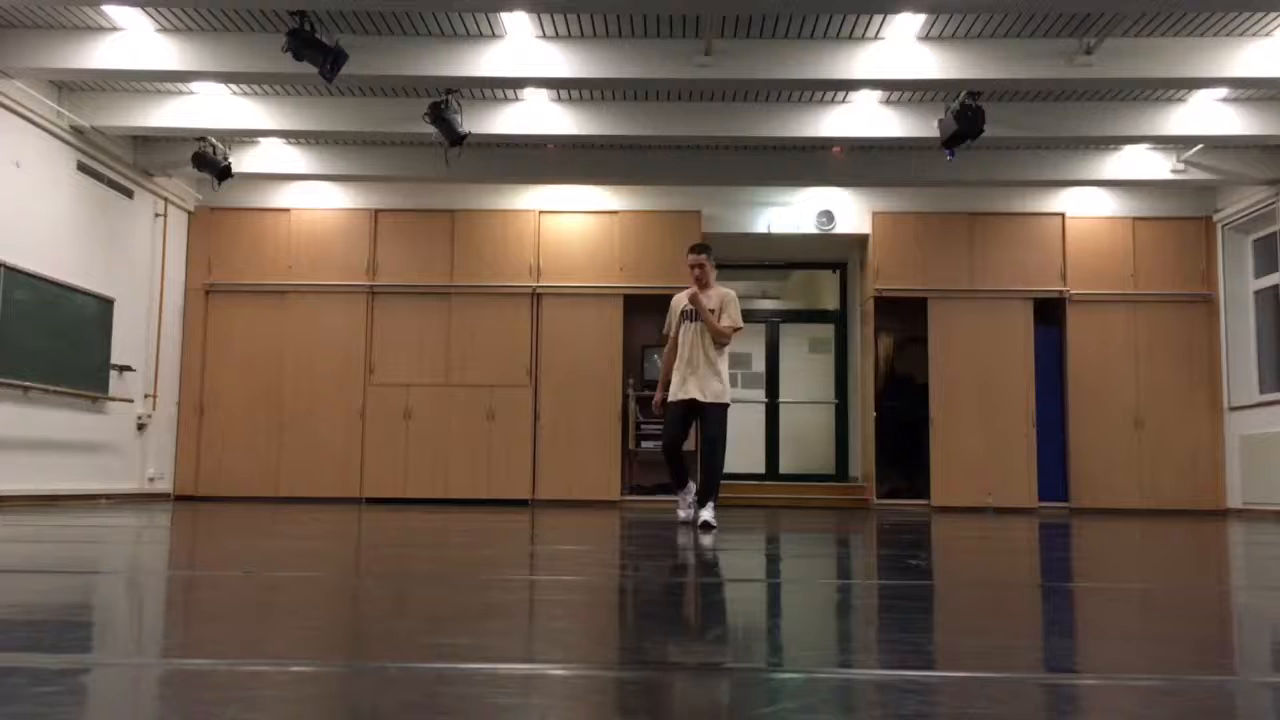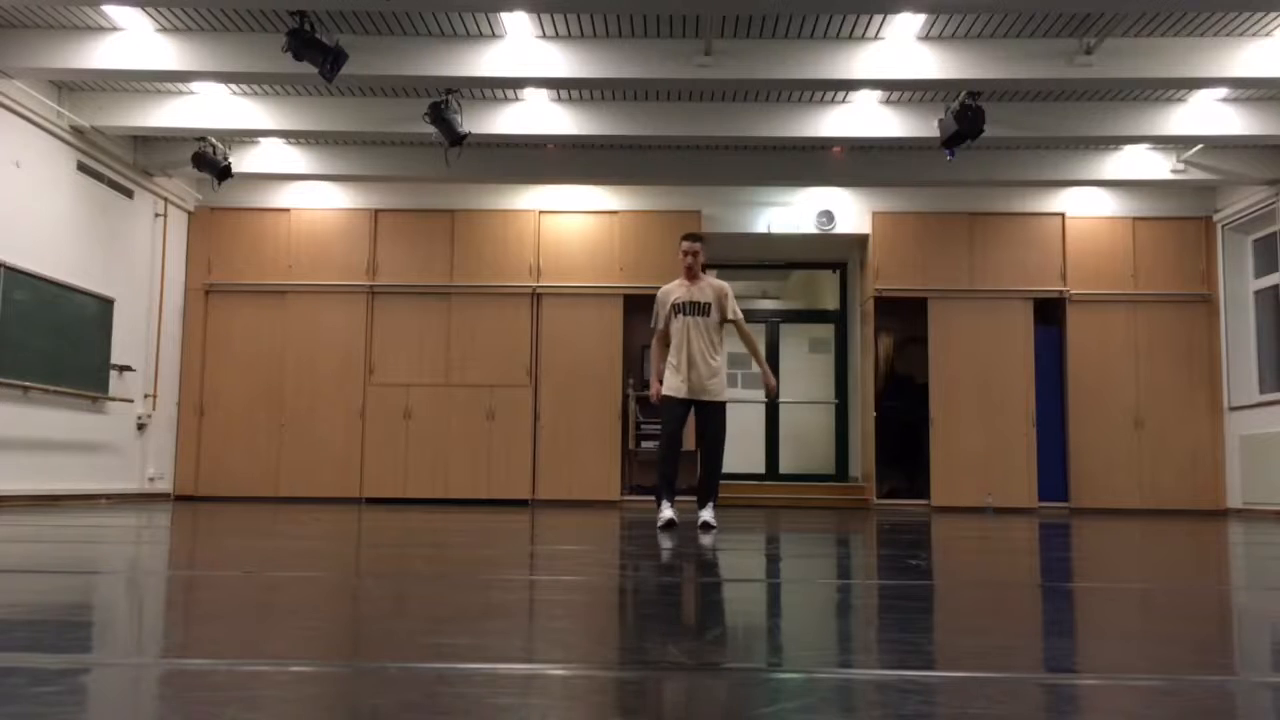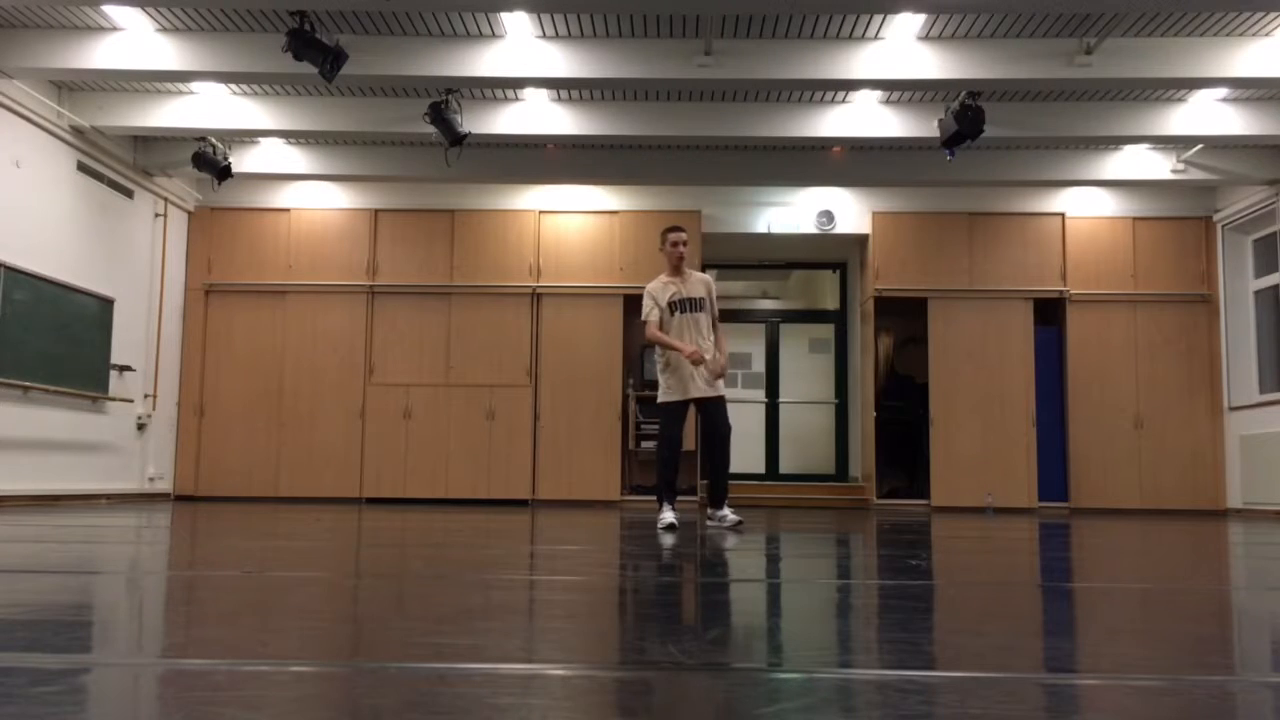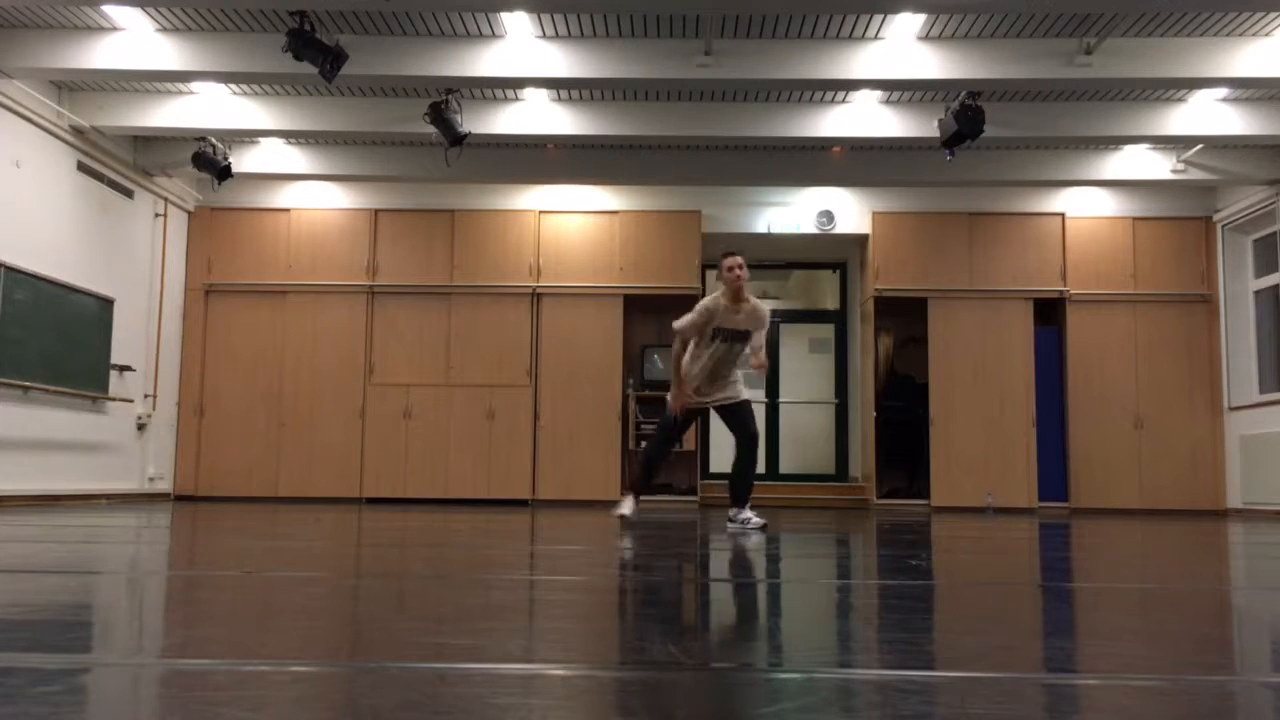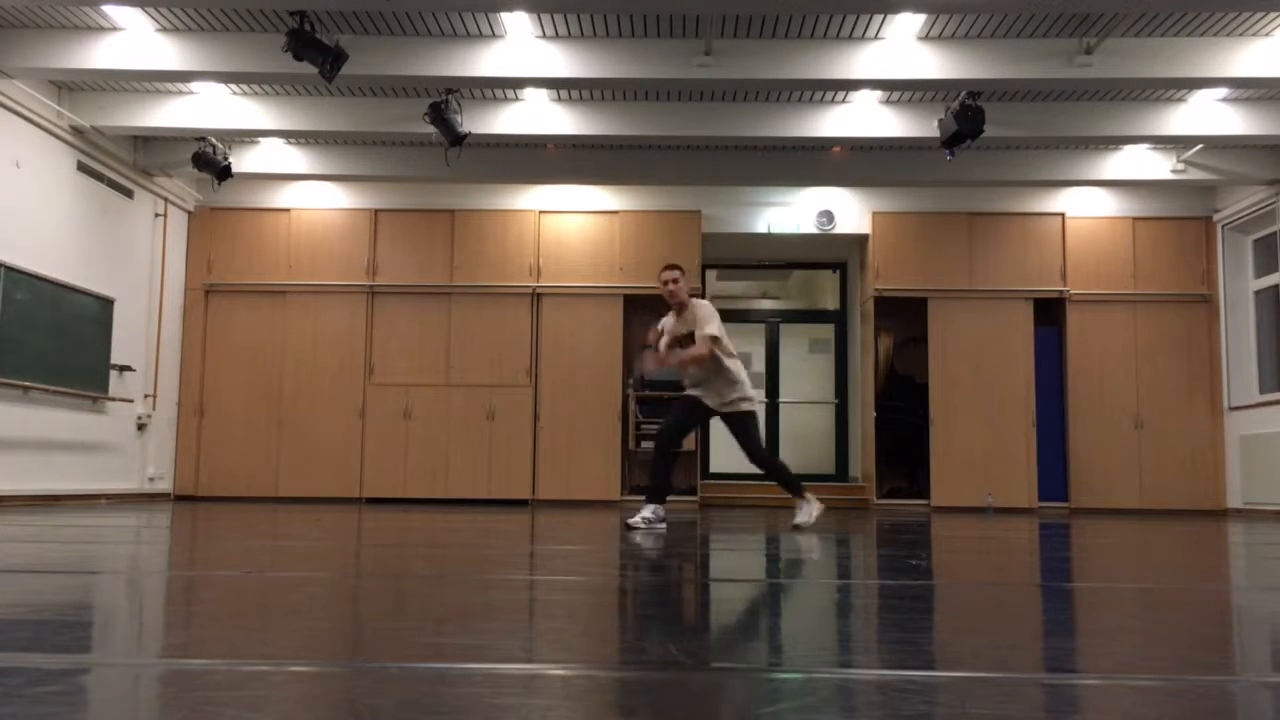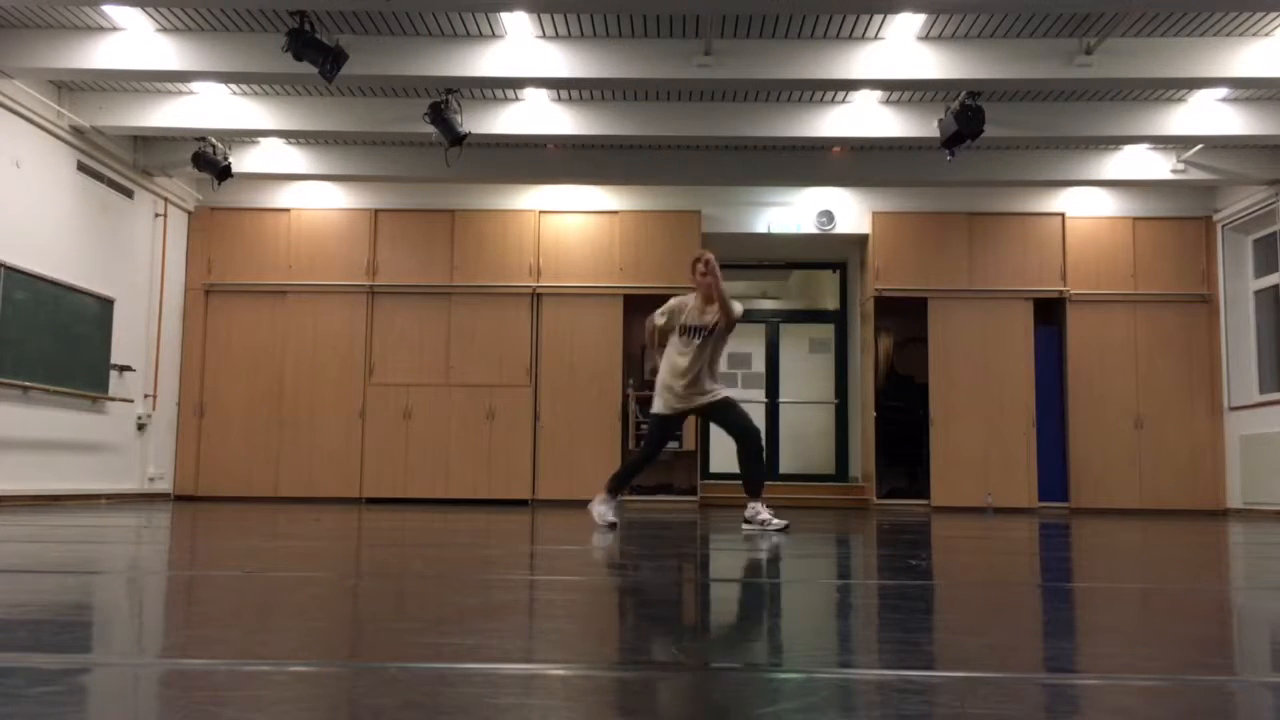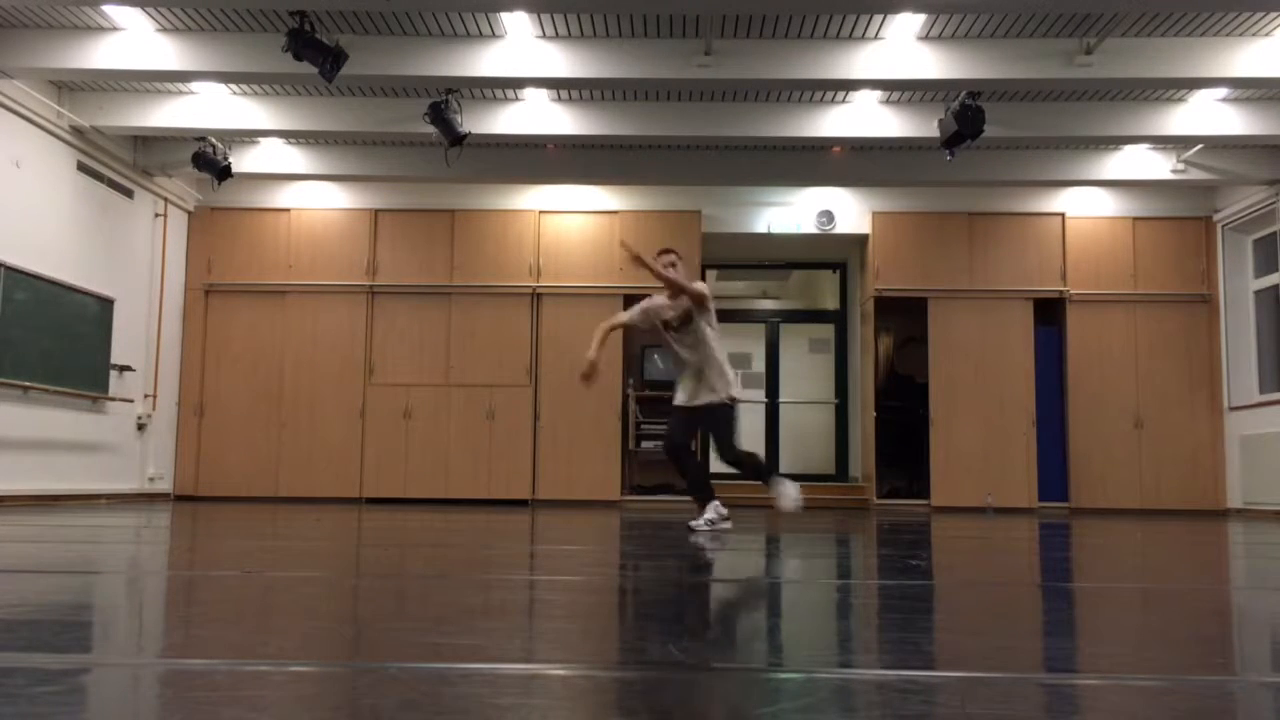
dt=0.5s
person 1, frame 1
left shoulder: (726, 297)
right shoulder: (678, 300)
left elbow: (724, 337)
right elbow: (671, 347)
left wrist: (700, 307)
right wrist: (660, 389)
left hip: (713, 388)
right hip: (680, 387)
left knee: (712, 445)
right knee: (671, 443)
left ankle: (706, 505)
right ankle: (686, 489)
person 1, frame 2
left shoulder: (719, 289)
right shoulder: (666, 293)
left elbow: (742, 330)
right elbow: (659, 340)
left wrist: (765, 369)
right wrist: (655, 379)
left hip: (712, 383)
right hip: (676, 383)
left knee: (711, 446)
right knee: (669, 440)
left ankle: (706, 506)
right ankle: (666, 504)
person 1, frame 3
left shoulder: (705, 283)
right shoulder: (655, 289)
right elbow: (651, 333)
left wrist: (722, 355)
right wrist: (683, 348)
left hip: (708, 378)
right hip: (673, 380)
left knee: (719, 438)
right knee: (669, 443)
left ankle: (718, 507)
right ankle: (666, 507)
person 1, frame 4
left shoulder: (760, 312)
right shoulder: (709, 306)
left elbow: (757, 350)
right elbow: (680, 342)
left wrist: (760, 360)
right wrist: (678, 388)
left hip: (729, 388)
right hip: (692, 387)
left knee: (749, 439)
right knee: (662, 443)
left ankle: (739, 510)
right ankle: (632, 498)
person 1, frame 5
left shoulder: (703, 311)
right shoulder: (667, 323)
left elbow: (706, 351)
right elbow: (656, 361)
left wrist: (669, 357)
right wrist: (652, 346)
left hip: (733, 392)
right hip: (699, 391)
left knee: (757, 454)
right knee: (667, 440)
left ankle: (804, 499)
right ankle: (654, 509)
person 1, frame 6
left shoulder: (731, 310)
right shoulder: (678, 305)
left elbow: (725, 313)
right elbow: (652, 325)
left wrist: (716, 283)
right wrist: (662, 356)
left hip: (709, 392)
right hip: (671, 395)
left knee: (750, 435)
right knee: (648, 453)
left ankle: (755, 509)
right ankle: (606, 498)
person 1, frame 7
left shoulder: (698, 293)
right shoulder: (652, 306)
left elbow: (688, 292)
right elbow: (607, 326)
left wrist: (645, 262)
right wrist: (593, 354)
left hip: (719, 388)
right hip: (688, 392)
left knee: (728, 453)
right knee: (675, 448)
left ankle: (777, 484)
right ankle: (710, 507)
